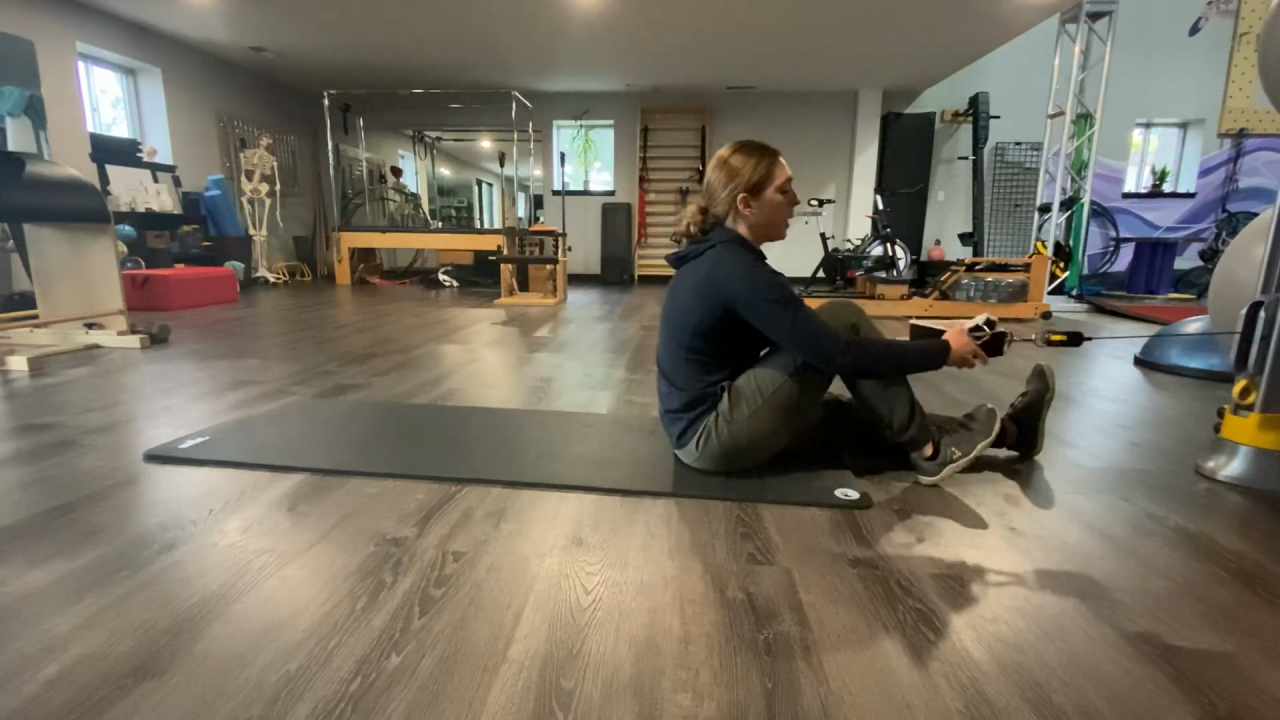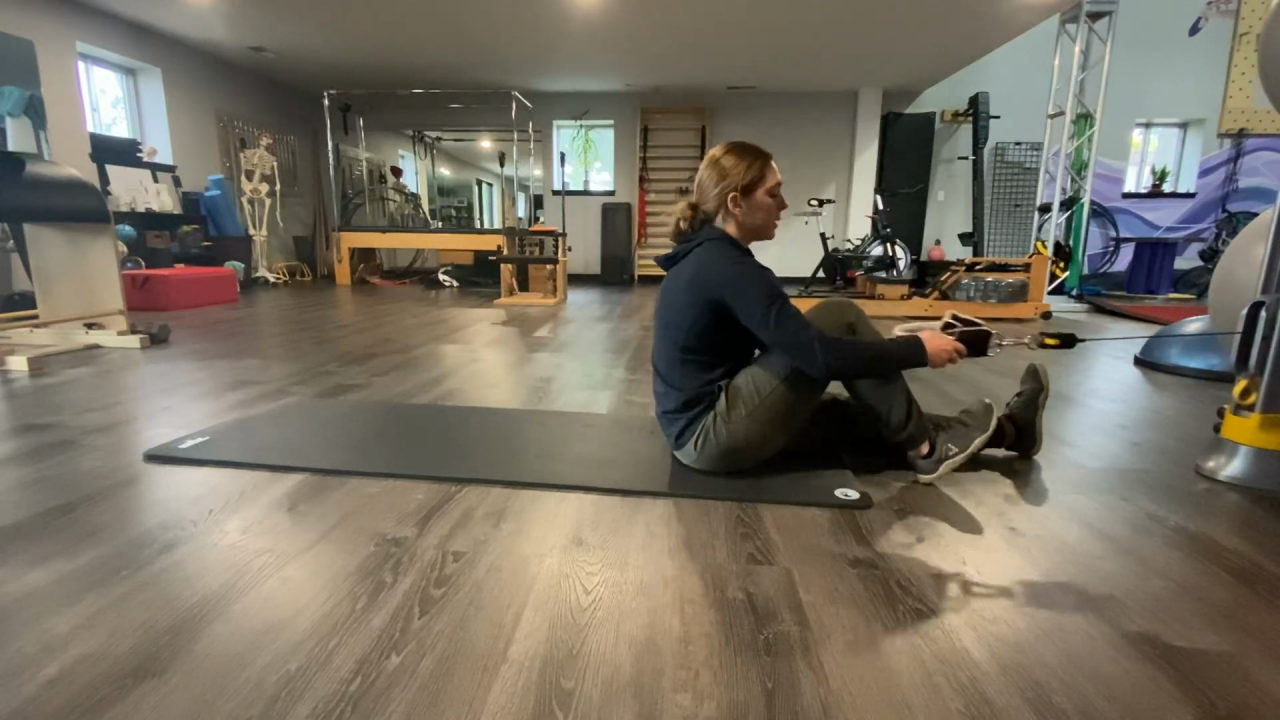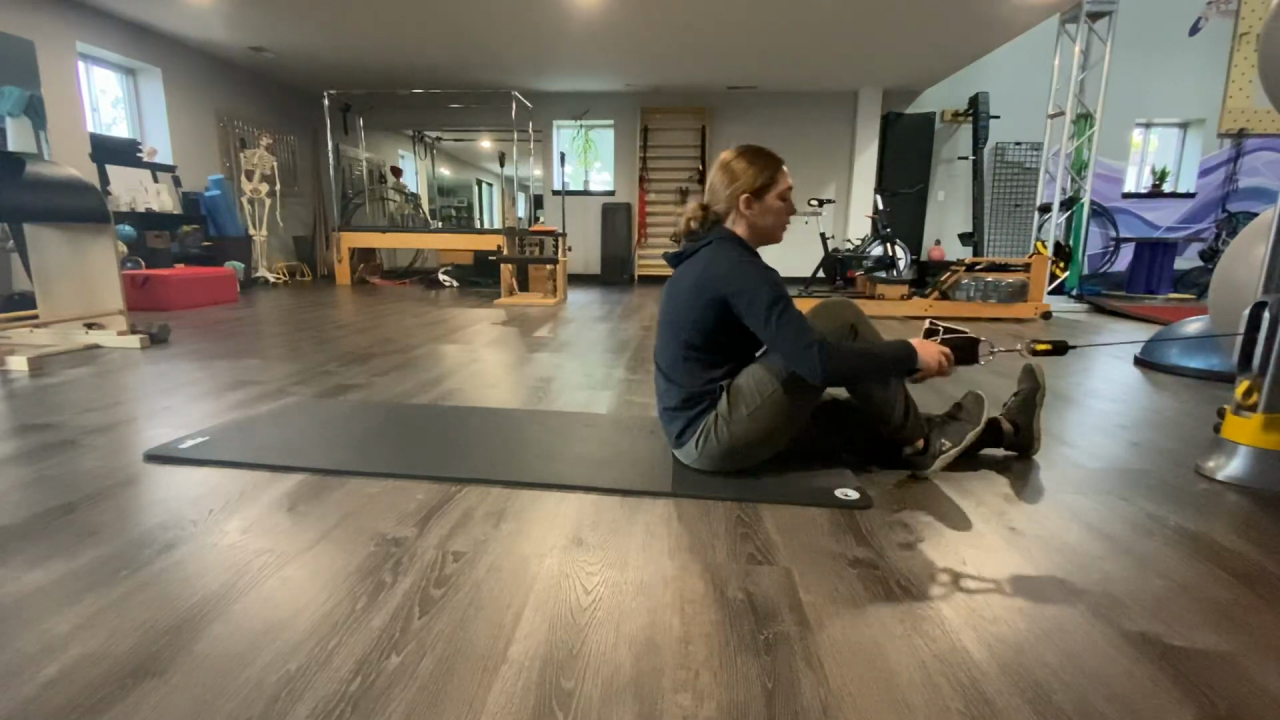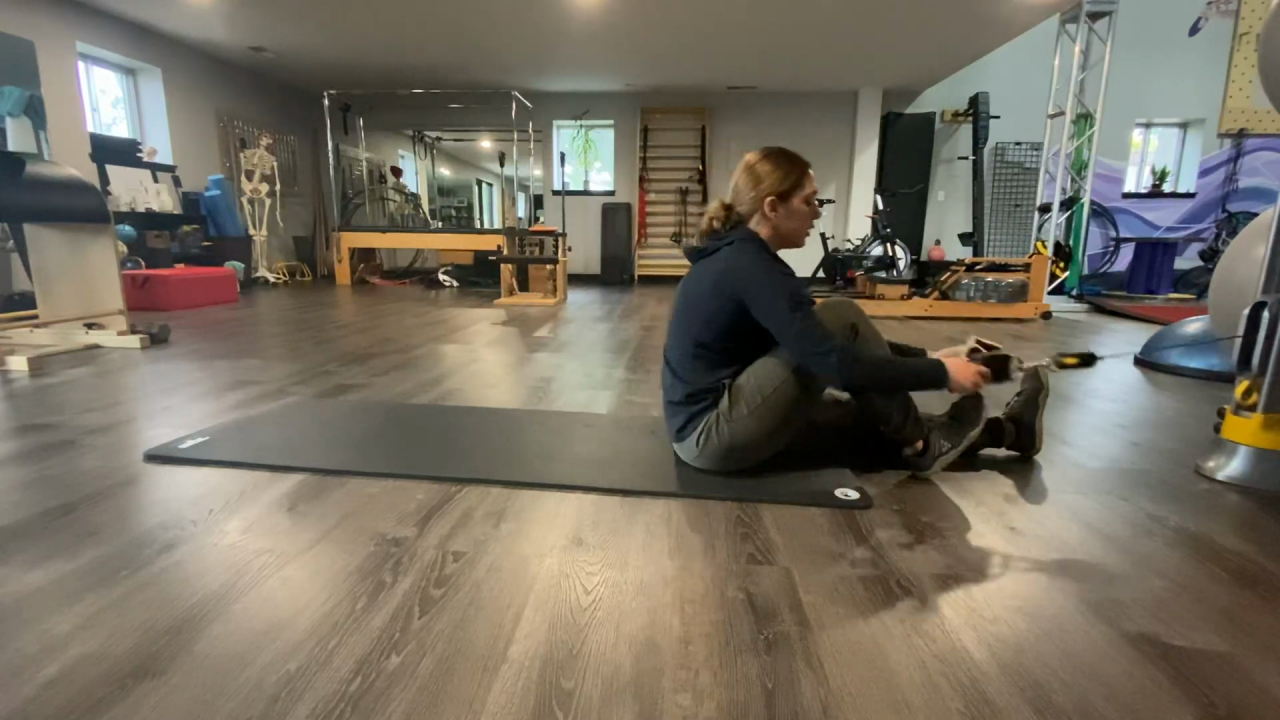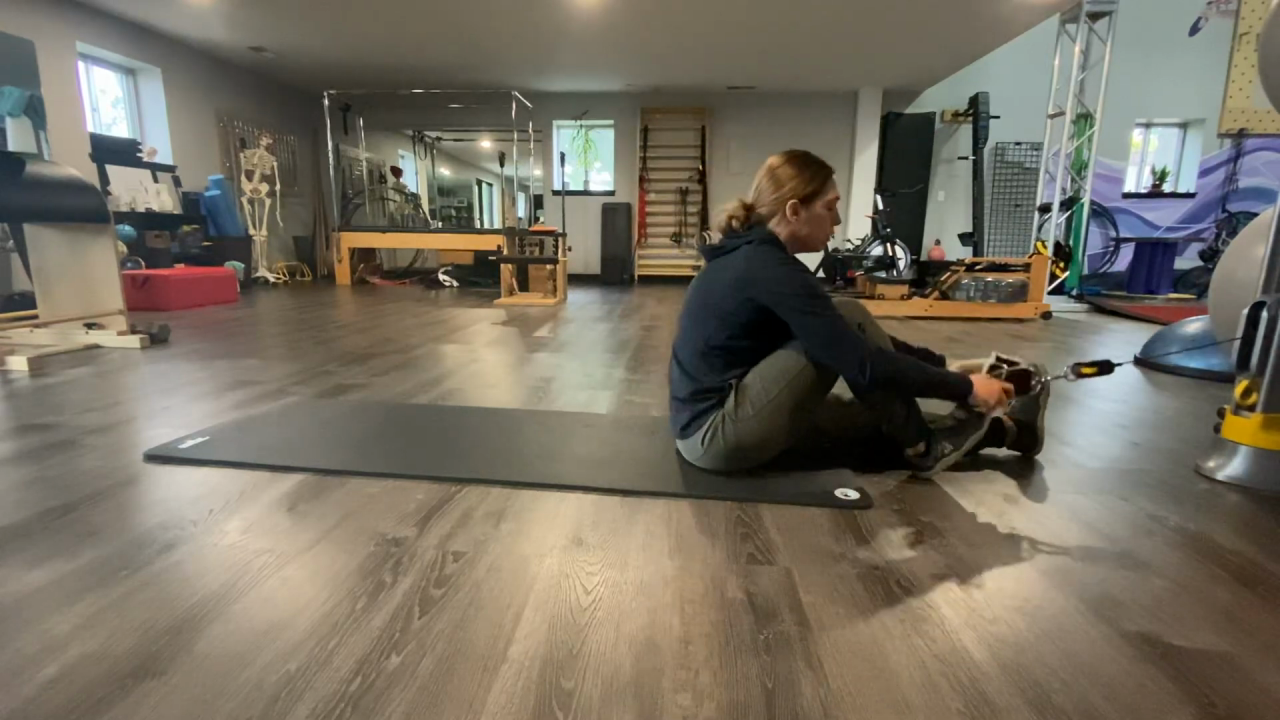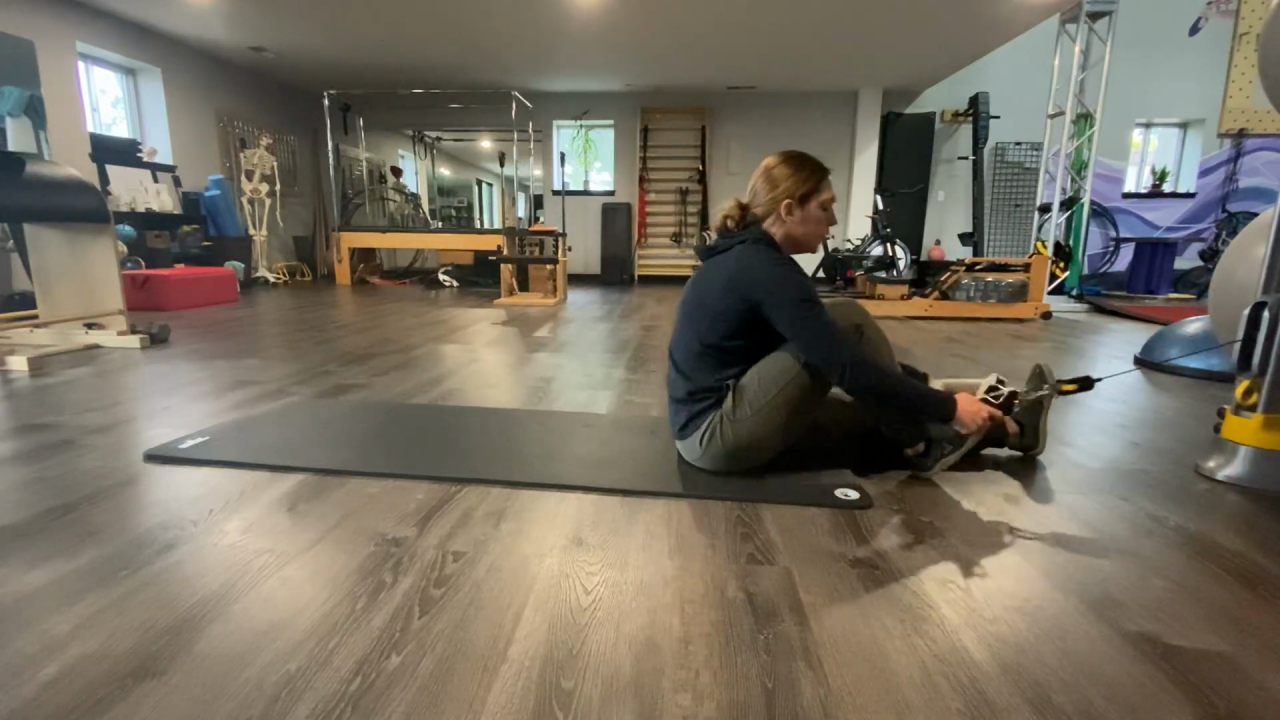
dt=0.2s
person 1, frame 1
left shoulder: (718, 255)
right shoulder: (739, 272)
right elbow: (839, 354)
left wrist: (881, 347)
right wrist: (943, 351)
left hip: (706, 423)
right hip: (713, 436)
left knee: (866, 413)
right knee: (842, 318)
left ankle: (1009, 431)
right ankle: (929, 449)
person 1, frame 2
left shoulder: (705, 255)
right shoulder: (729, 269)
left elbow: (793, 342)
right elbow: (820, 355)
left wrist: (886, 349)
right wrist: (918, 349)
left hip: (703, 424)
right hip: (712, 436)
left knee: (863, 414)
right knee: (840, 317)
left ankle: (1006, 431)
right ankle: (926, 446)
person 1, frame 3
left shoulder: (713, 255)
right shoulder: (736, 268)
left elbow: (794, 343)
right elbow: (817, 362)
left wrist: (894, 358)
right wrist: (908, 355)
left hip: (704, 423)
right hip: (713, 435)
left knee: (863, 415)
right knee: (839, 317)
left ankle: (1003, 431)
right ankle: (921, 444)
person 1, frame 4
left shoulder: (734, 255)
right shoulder: (754, 269)
left elbow: (812, 343)
right elbow: (839, 366)
left wrist: (923, 360)
right wrist: (939, 371)
left hip: (708, 423)
right hip: (715, 435)
left knee: (868, 416)
right knee: (841, 317)
left ankle: (1004, 431)
right ankle: (921, 445)
person 1, frame 5
left shoulder: (752, 255)
right shoulder: (772, 271)
right elbow: (864, 363)
left wrist: (944, 366)
right wrist: (965, 387)
left hip: (712, 421)
right hip: (719, 435)
right knee: (848, 318)
left ankle: (1004, 431)
right ankle: (922, 446)
person 1, frame 6
left shoulder: (748, 255)
right shoulder: (765, 270)
left elbow: (838, 348)
right elbow: (847, 367)
left wrist: (927, 388)
right wrist: (947, 407)
left hip: (711, 419)
right hip: (717, 435)
left knee: (871, 414)
right knee: (846, 319)
left ankle: (1005, 430)
right ankle: (922, 447)
